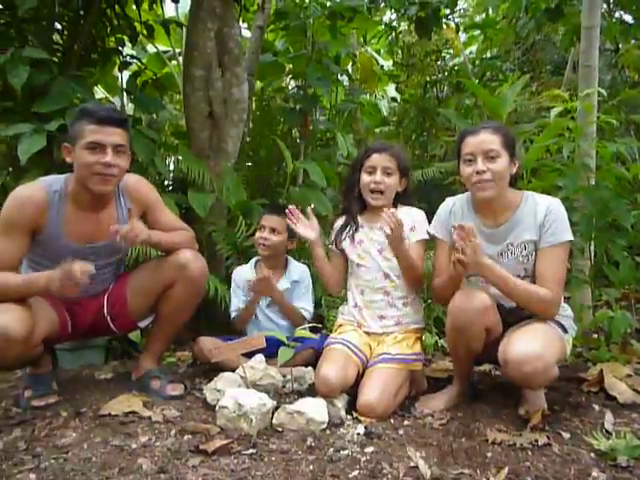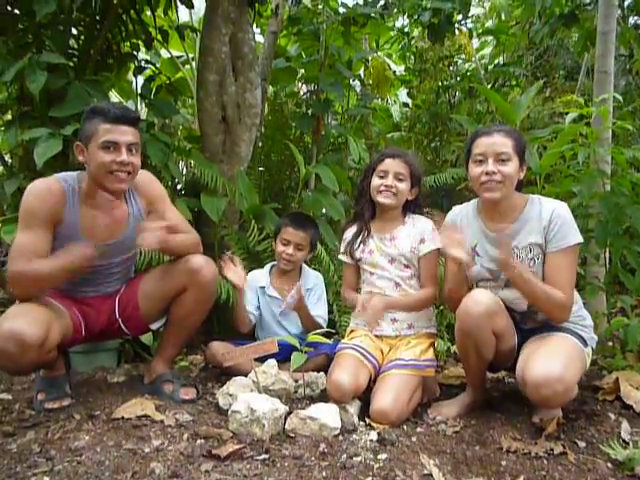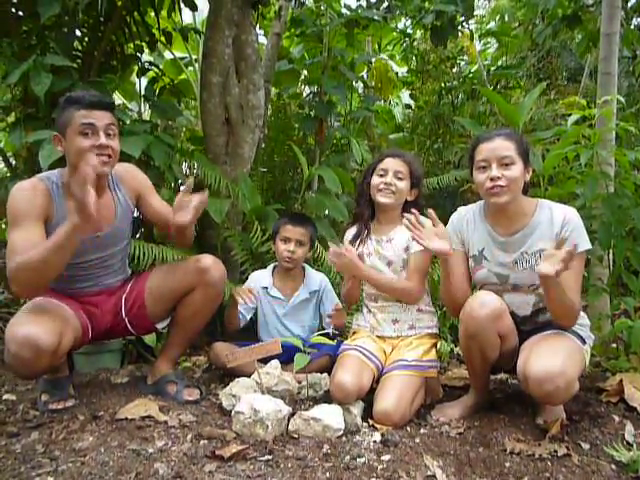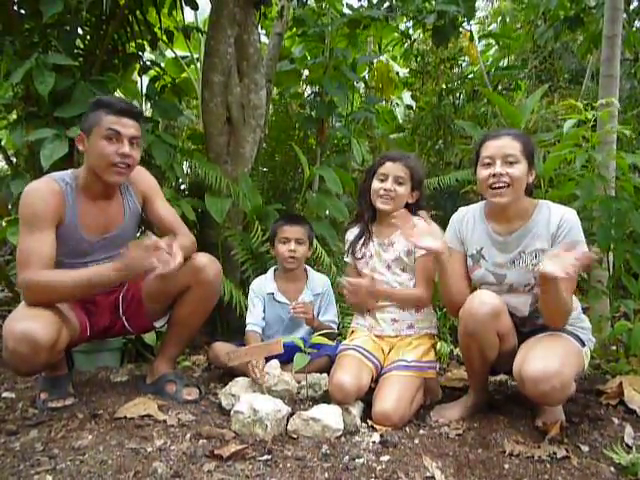
dt=1s
person 1, frame 1
left shoulder: (135, 190)
right shoulder: (31, 200)
left elbow: (189, 239)
left wrist: (150, 235)
right wrist: (50, 281)
left hip: (111, 300)
right hip: (48, 306)
left knee: (192, 264)
left ankle: (147, 365)
right ankle: (40, 364)
person 1, frame 2
left shoulder: (144, 186)
right shoulder: (47, 194)
left elbow: (194, 245)
left wrist: (163, 240)
right wrist: (91, 250)
left hip: (123, 301)
right hip: (61, 304)
left knee: (203, 270)
left ankle: (159, 369)
right ankle: (54, 366)
person 1, frame 3
left shoulder: (128, 177)
right shoulder: (31, 193)
left elbow: (182, 239)
right elbow: (21, 284)
left wrist: (182, 221)
right wrist: (79, 220)
left hip: (123, 298)
right hip: (64, 305)
left knee: (210, 271)
right knee: (28, 346)
left ankle: (163, 370)
right ankle: (57, 371)
person 1, frame 4
left shoulder: (139, 181)
right shoulder: (44, 194)
left elbow: (186, 238)
right elbow: (30, 286)
left wrist: (173, 251)
right wrist: (117, 270)
left hip: (124, 300)
right hip: (66, 303)
left knee: (207, 269)
left ankle: (161, 369)
right ankle: (56, 370)
person 2, frame 1
left shoulder: (547, 210)
right shoulder: (451, 211)
left elbow: (549, 304)
right elbow: (441, 296)
left wrist: (484, 265)
right wrist: (459, 270)
left hip: (539, 320)
right hip: (479, 326)
left knee: (524, 362)
right knee: (469, 299)
left ankle: (533, 386)
right ankle: (460, 385)
person 2, frame 2
left shoulder: (553, 215)
right shoulder: (459, 217)
left elbow: (561, 310)
right elbow: (455, 304)
left wrist: (513, 268)
right wrist: (457, 265)
left hip: (558, 328)
right hip: (496, 333)
left knee: (545, 383)
right knee: (477, 305)
left ankle: (549, 396)
right ankle: (474, 392)
person 2, frame 3
left shoulder: (562, 219)
right shoulder: (463, 220)
left elbow: (568, 317)
right elbow: (455, 307)
left wrist: (551, 278)
right wrist: (447, 259)
left hip: (553, 328)
right hip: (492, 335)
left knee: (546, 380)
right knee: (482, 306)
left ankle: (550, 396)
right ankle: (477, 393)
person 2, frame 4
left shoulder: (560, 220)
right shoulder: (463, 220)
left elbow: (558, 319)
right elbow: (457, 306)
left wrist: (550, 280)
right wrist: (441, 256)
left hip: (552, 331)
right hip: (491, 337)
left knee: (539, 379)
right knee: (481, 304)
left ankle: (550, 398)
right ankle: (476, 394)
person 3, frame 1
left shoulder: (412, 218)
right shoulder: (346, 225)
left elbow: (417, 283)
right elbow: (335, 286)
left wrist: (399, 245)
right wrist: (315, 244)
left hip: (400, 328)
right hip: (354, 323)
left knee: (371, 406)
right knee: (327, 384)
left ankle: (404, 375)
right ankle: (368, 372)
person 3, frame 2
left shoulder: (422, 228)
right shoulder: (355, 233)
left elbow: (431, 292)
right elbow: (348, 291)
left wrist: (387, 302)
right wrist: (360, 300)
left hip: (412, 334)
right hip: (366, 330)
left knee: (384, 412)
right knee: (340, 388)
left ankle: (420, 382)
right ankle: (379, 377)
person 3, frame 3
right shoulder: (355, 234)
left elbow: (413, 293)
right elbow: (350, 300)
left wrist: (359, 268)
right wrist: (351, 276)
left hip: (415, 333)
right hip: (370, 330)
left knee: (388, 414)
right knee: (343, 389)
left ankle: (421, 383)
right ankle: (385, 379)
person 3, frame 4
right shoulder: (356, 235)
left elbow: (423, 296)
right elbow: (356, 299)
left wrist: (380, 290)
right wrist: (363, 296)
left hip: (412, 334)
right hip: (369, 329)
left knee: (387, 415)
right knee: (342, 390)
left ankle: (420, 385)
right ankle: (389, 379)
person 4, frame 1
left shoulder: (300, 272)
right shoulder: (241, 274)
left elbow: (301, 324)
right elbow: (239, 325)
left wrist: (274, 293)
right wrist: (256, 296)
left hip: (290, 346)
left knee: (317, 343)
right knee: (202, 345)
person 4, frame 2
left shoulder: (314, 281)
right shoulder: (256, 278)
left elbow: (317, 332)
right elbow: (244, 327)
left wrist: (301, 308)
right wrist: (239, 291)
left knee: (331, 349)
right knee: (214, 350)
person 4, frame 3
left shoulder: (319, 282)
right shoulder: (257, 279)
left elbow: (337, 327)
right elbow: (231, 327)
left wrist: (339, 321)
right wrist: (234, 300)
left hip: (307, 352)
left knee: (337, 349)
right knee: (218, 351)
person 4, frame 4
left shoulder: (321, 283)
right shoulder: (260, 285)
left elbow: (331, 333)
right elbow: (253, 329)
left wrist: (314, 323)
left hip: (307, 353)
left knee: (337, 350)
right knee: (217, 351)
